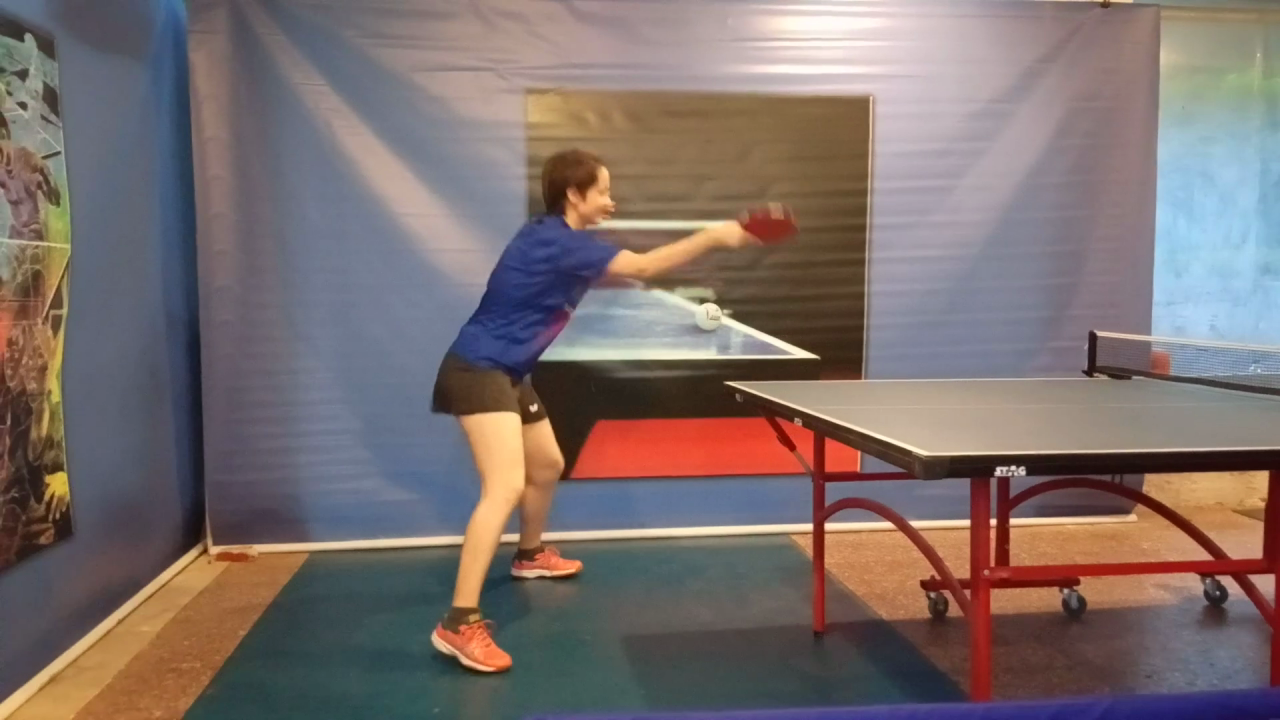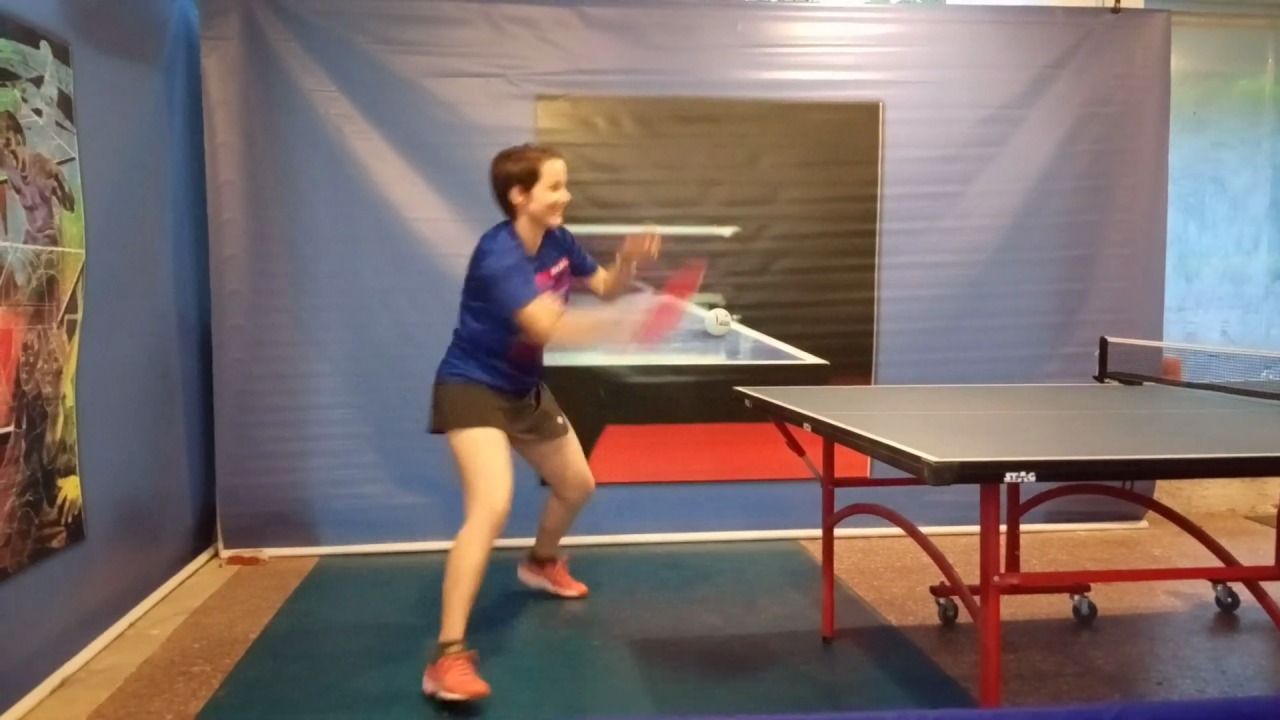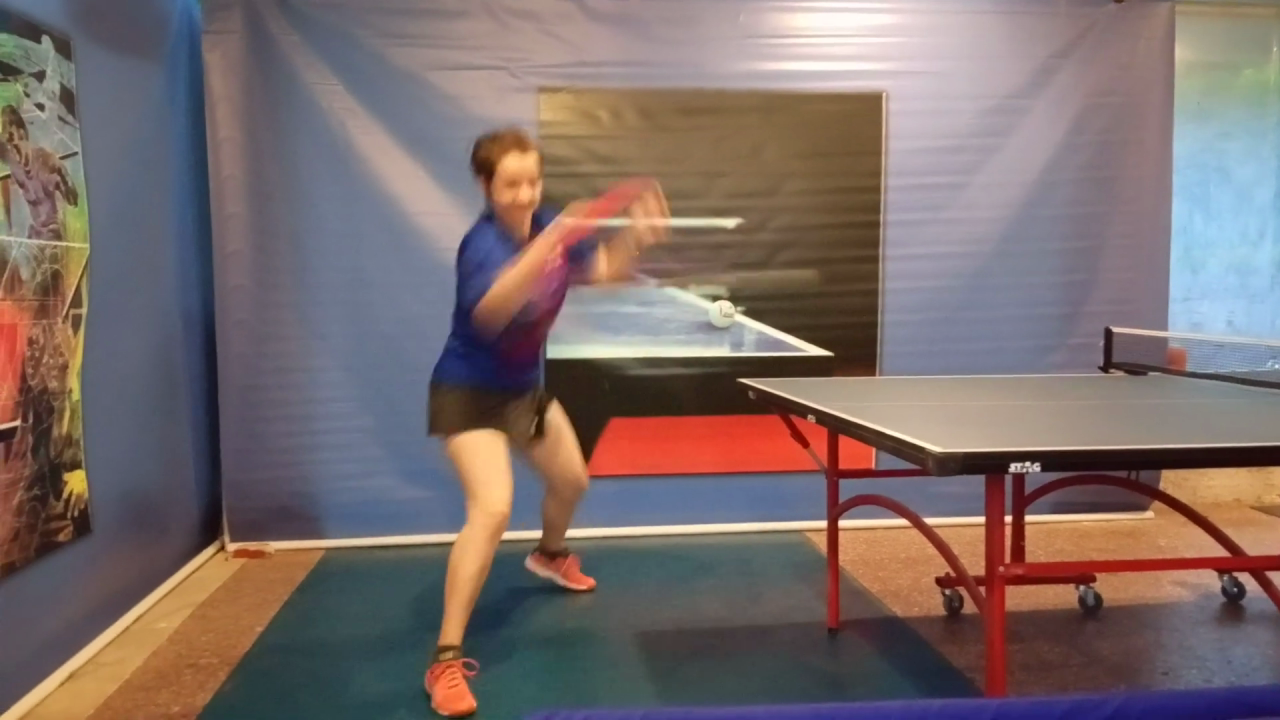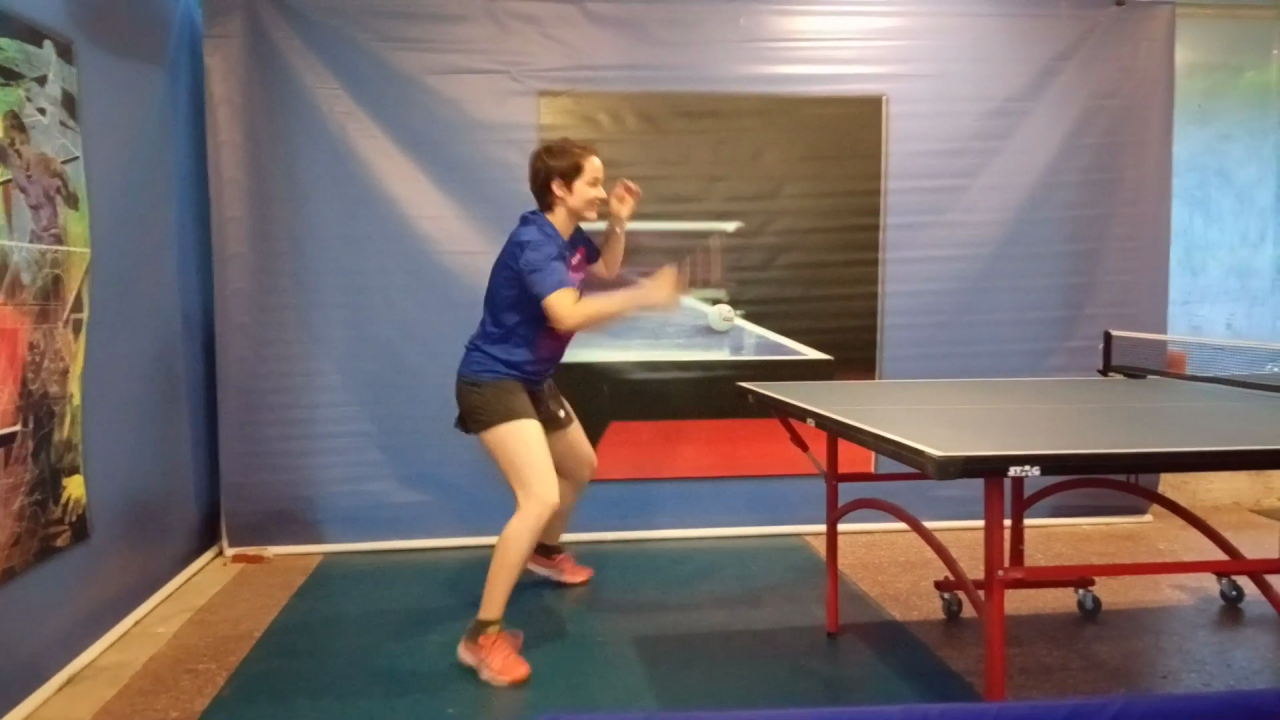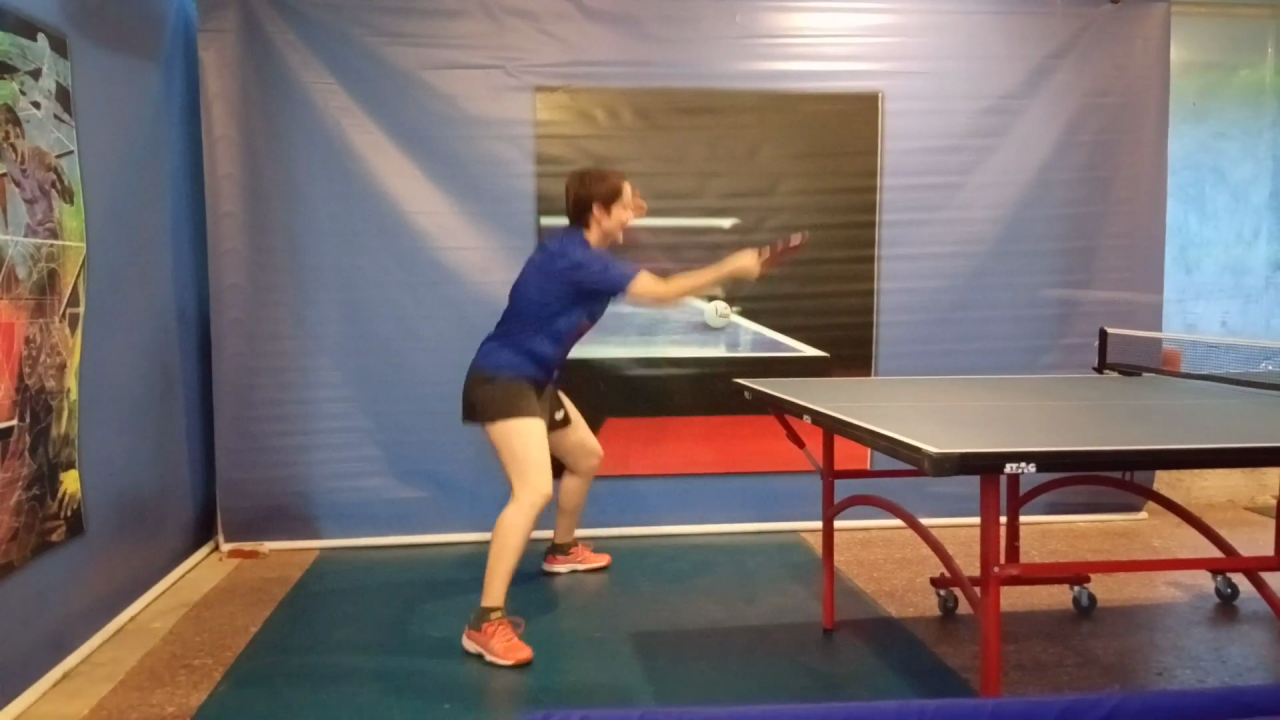
dt=0.4s
person 1, frame 1
left shoulder: (550, 235)
right shoulder: (558, 243)
right elbow: (644, 268)
left wrist: (594, 244)
right wrist: (711, 237)
left hip: (504, 370)
right hip: (479, 370)
left knee: (547, 467)
right knee: (504, 488)
left ankle: (530, 553)
right ankle: (460, 623)
person 1, frame 2
left shoulder: (558, 240)
right shoulder: (498, 256)
left elbow: (603, 286)
right elbow: (547, 327)
left wrist: (629, 259)
right wrist: (624, 324)
left hip: (525, 389)
right hip: (472, 389)
left knee: (578, 486)
right knee: (491, 505)
left ankle: (542, 562)
right ankle: (449, 654)
person 1, frame 3
left shoulder: (552, 227)
right shoulder: (481, 244)
left elbow: (607, 270)
right elbow: (493, 310)
left wrist: (635, 234)
right wrist: (543, 250)
left hip: (527, 388)
right hip: (469, 393)
left knee: (572, 479)
right knee: (492, 509)
left ankle: (550, 554)
right ankle: (448, 659)
person 1, frame 4
left shoulder: (567, 236)
right shoulder: (533, 242)
left elbow: (607, 270)
right elbow: (566, 315)
left wrist: (618, 222)
right wrist: (645, 296)
left hip: (531, 381)
right hip: (494, 383)
left knee: (580, 467)
right knee: (541, 500)
left ankle: (546, 552)
right ankle: (484, 633)
person 1, frame 5
left shoulder: (573, 248)
right shoulder: (577, 259)
right elbow: (659, 291)
left wrist: (620, 228)
right wrist: (729, 268)
left hip: (532, 379)
right hip: (502, 382)
left knee: (587, 458)
right knee: (534, 490)
left ankle: (562, 549)
right ankle: (486, 622)
